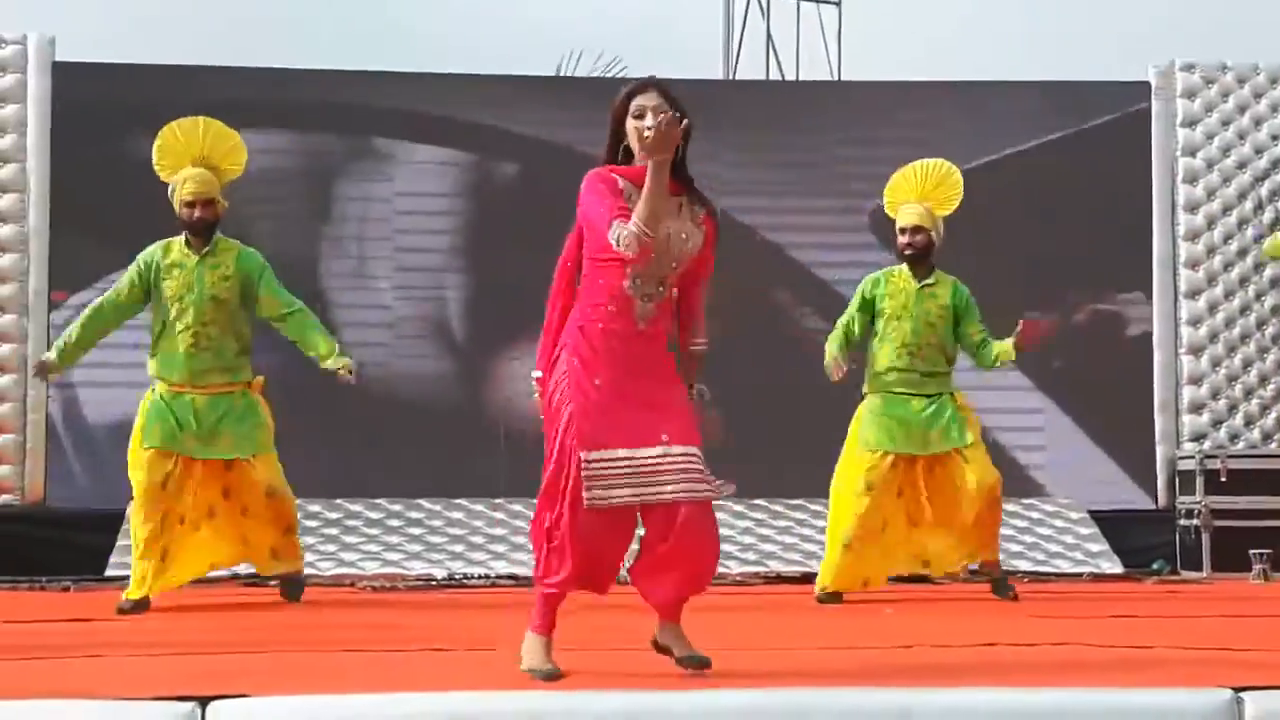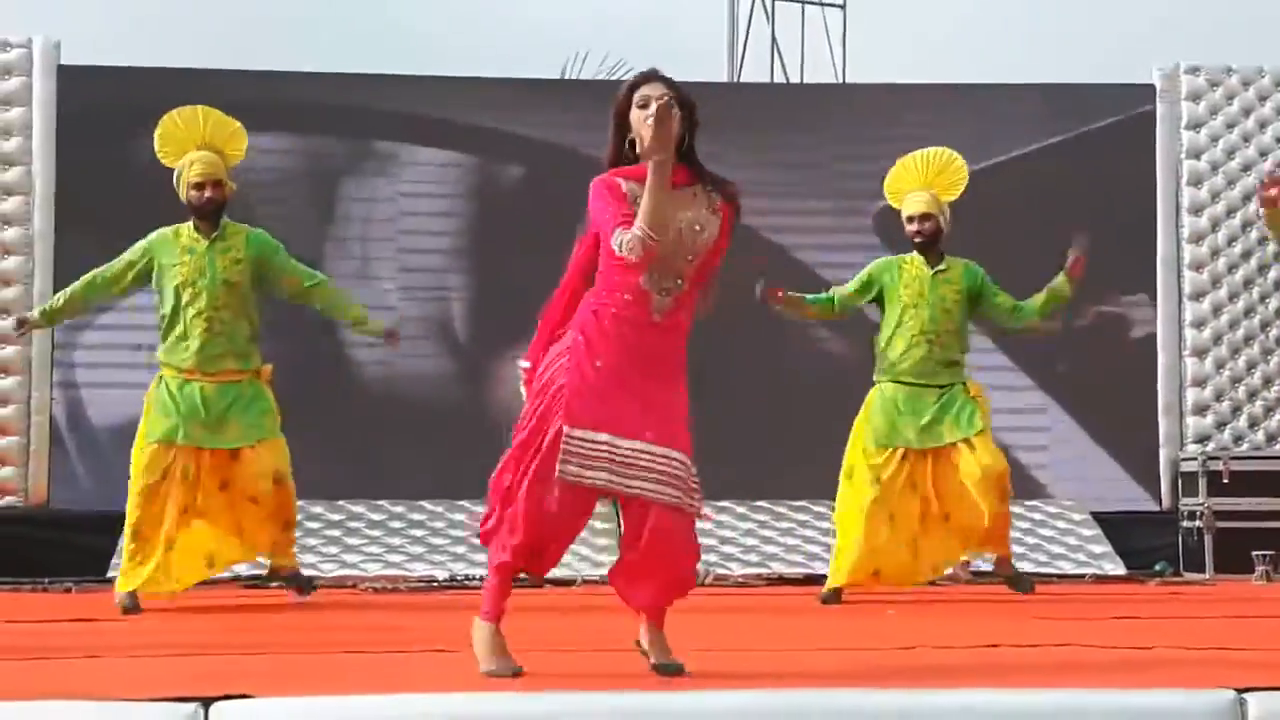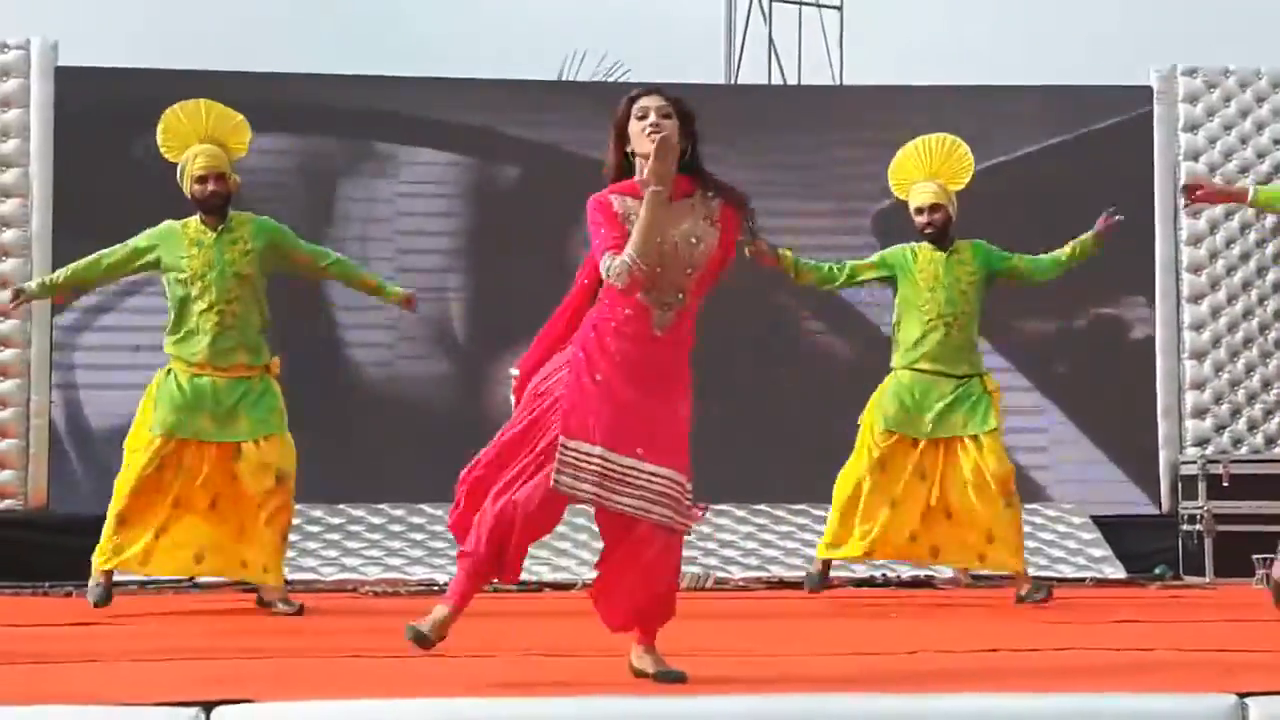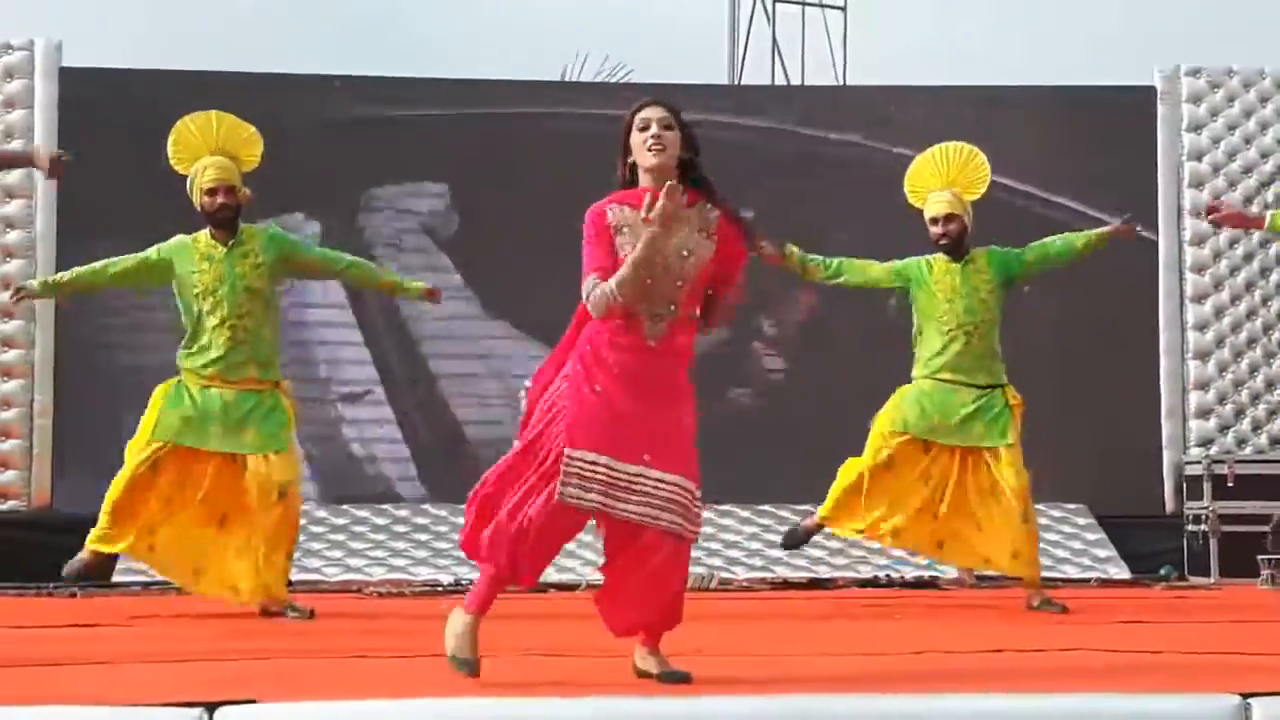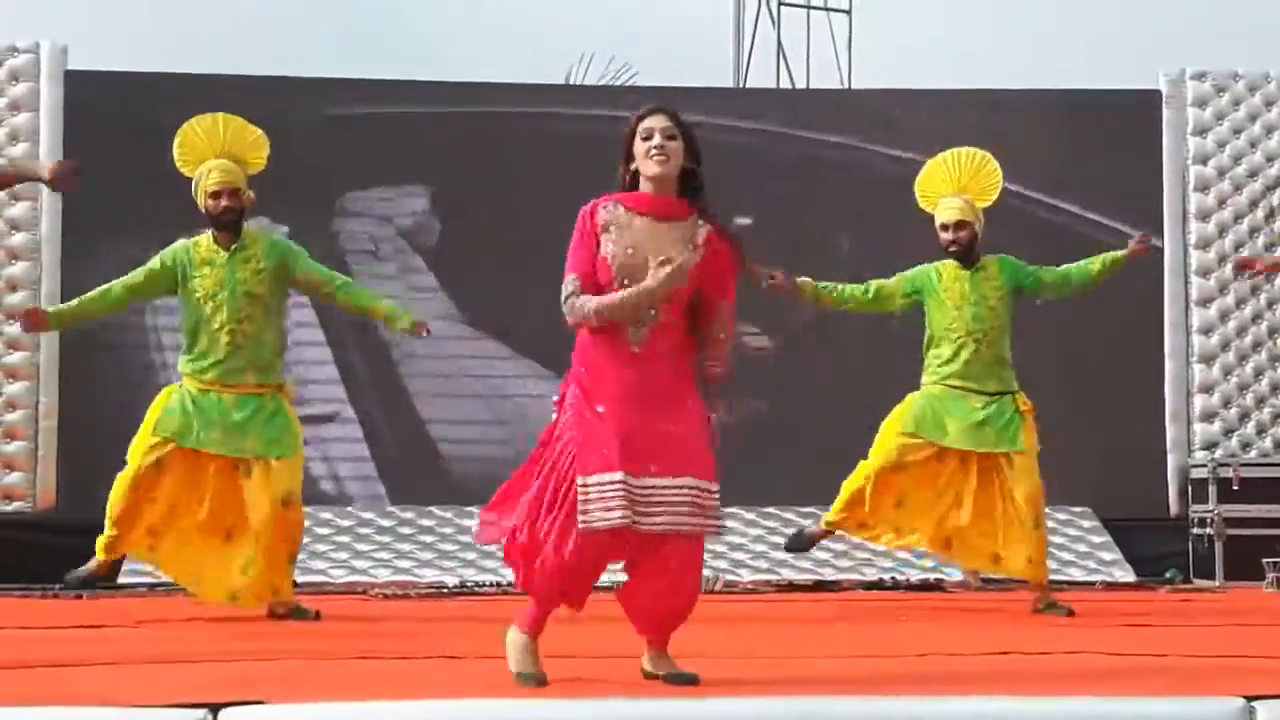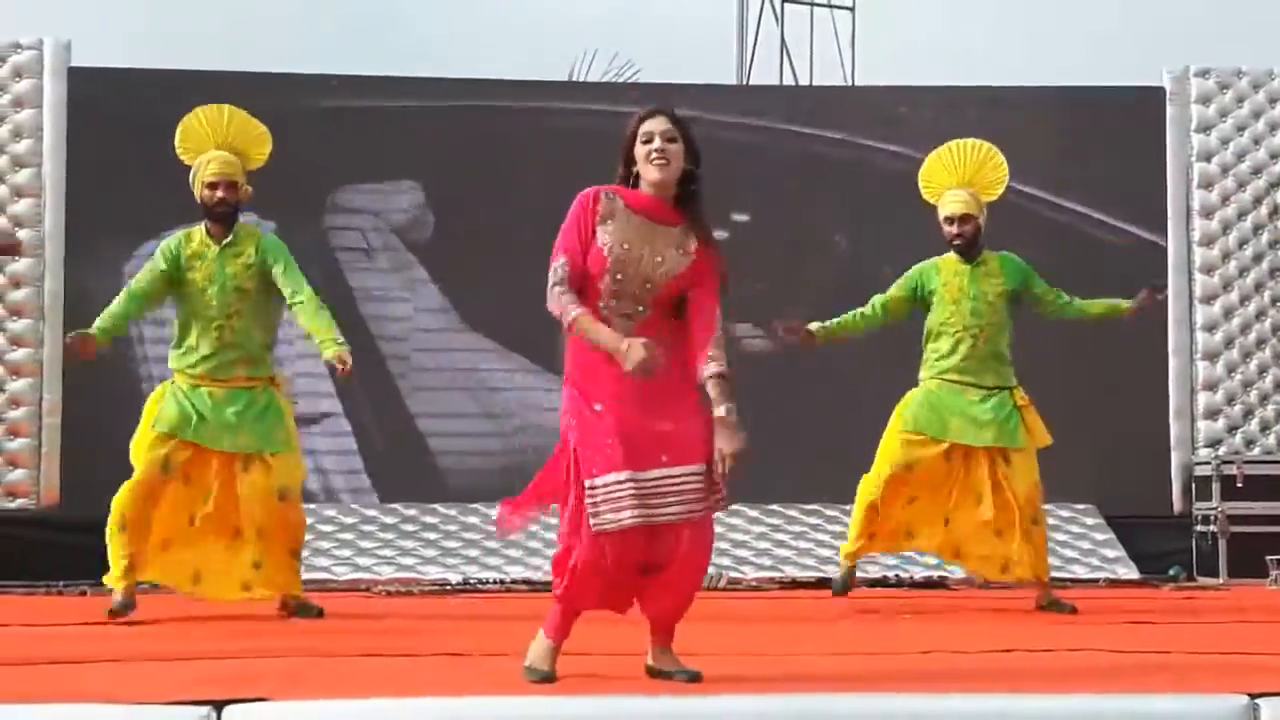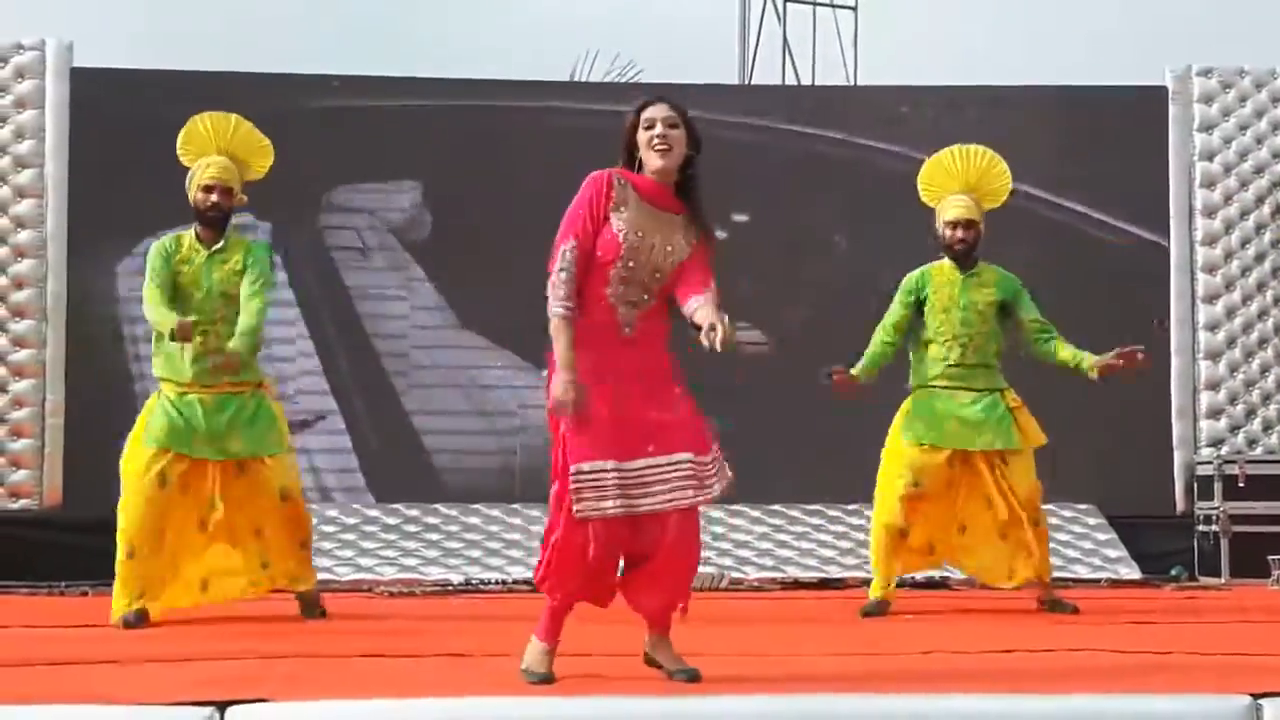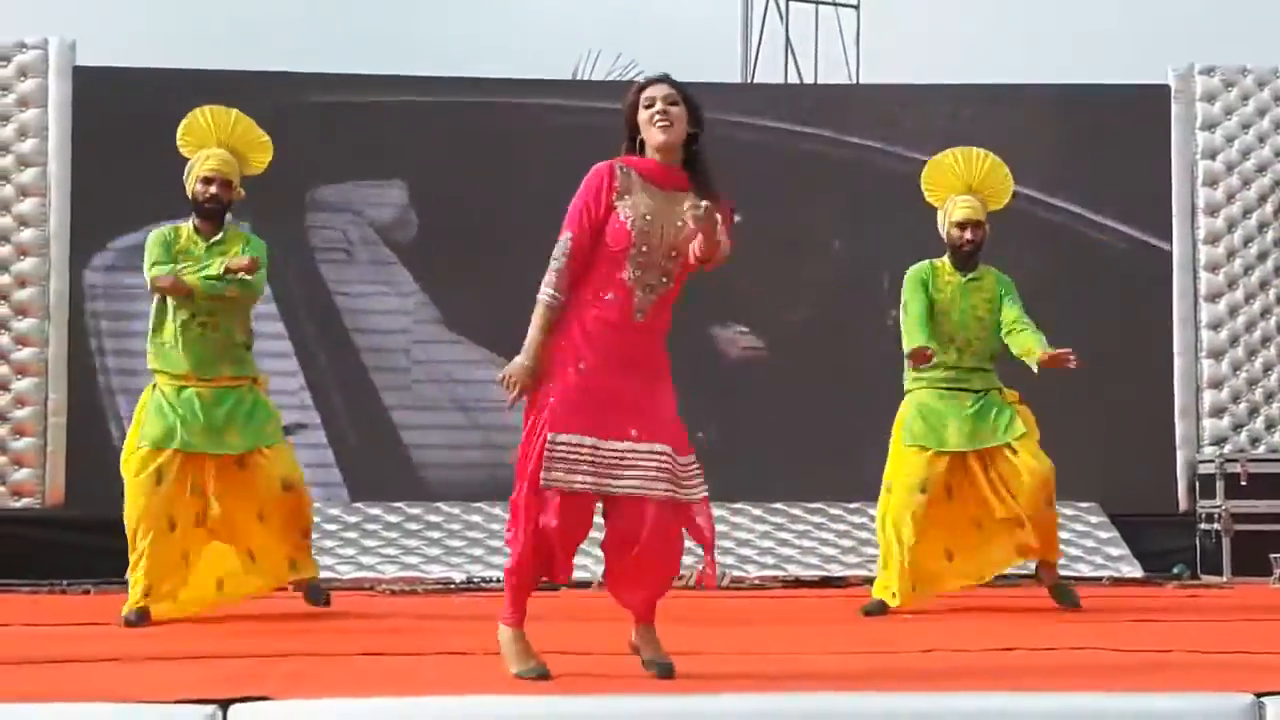
dt=0.1s
person 1, frame 1
left shoulder: (698, 214)
right shoulder: (600, 184)
right elbow: (629, 246)
left wrist: (697, 391)
right wrist: (650, 181)
left hip: (655, 372)
right hip: (591, 364)
left knee: (684, 504)
right knee: (586, 501)
left ankle: (669, 626)
right ankle: (538, 633)
person 1, frame 2
left shoulder: (716, 200)
right shoulder: (609, 187)
right elbow: (634, 253)
right wrist: (658, 171)
left hip: (659, 366)
right hip: (594, 354)
left knee: (662, 505)
right knee: (551, 483)
left ankle: (653, 630)
right ankle: (490, 620)
person 1, frame 3
left shoulder: (720, 208)
right shoulder: (606, 206)
right elbow: (621, 279)
right wrist: (652, 204)
left hip: (663, 382)
right hip: (596, 366)
left knee: (651, 519)
right knee: (535, 487)
left ankle: (642, 646)
right ankle: (449, 607)
person 1, frame 4
left shoulder: (718, 222)
right shoulder: (605, 215)
left elbow: (718, 302)
right elbow: (600, 305)
right wrist: (654, 235)
left hip: (666, 389)
right hip: (597, 375)
left knee: (658, 526)
right knee: (545, 499)
left ankle: (648, 648)
right ankle: (471, 614)
person 1, frame 5
left shoulder: (708, 237)
right shoulder: (599, 215)
left elbow: (719, 324)
right elbow: (575, 307)
left wrist: (708, 402)
right wrist: (647, 289)
left hip: (670, 396)
right hip: (599, 389)
left knee: (675, 529)
right knee: (595, 521)
left ankle: (656, 651)
right ankle: (526, 630)
person 1, frame 6
left shoulder: (695, 243)
right shoulder: (594, 204)
left elbow: (706, 333)
right elbow: (558, 295)
left wrist: (724, 418)
right wrist: (618, 344)
left hip: (668, 393)
right hip: (598, 387)
left knee: (684, 524)
right knee: (612, 524)
left ankle: (661, 648)
right ankle: (550, 638)
person 1, frame 7
left shoulder: (690, 226)
right shoulder: (603, 188)
left elbow: (693, 288)
right elbow: (562, 279)
left wrist: (712, 319)
right wrist: (563, 369)
left hip: (651, 377)
right hip: (585, 374)
left knee: (672, 513)
right knee: (590, 513)
left ankle: (658, 639)
right ankle: (544, 639)
person 1, frame 8
left shoulder: (700, 201)
right shoulder: (609, 177)
left elbow: (711, 256)
right elbow: (561, 267)
left wrist: (709, 230)
right wrist: (531, 351)
left hip: (645, 364)
right hip: (580, 355)
left knee: (655, 503)
right knee: (558, 489)
left ankle: (643, 629)
right ankle: (513, 624)
person 2, frame 1
left shoulder: (243, 258)
right shoulder: (156, 258)
left elbow: (287, 311)
right elbow: (109, 306)
left wrist: (331, 354)
right wrist: (62, 353)
left hip: (233, 402)
right hip: (170, 401)
left knee: (268, 491)
right knee: (156, 495)
left ankle: (286, 566)
right ankle: (143, 586)
person 2, frame 2
left shoulder: (254, 243)
right shoulder: (162, 244)
left elbow: (309, 284)
right elbow: (105, 280)
left wrist: (367, 321)
right wrist: (45, 314)
left hip: (241, 391)
right hip: (178, 392)
left knee: (271, 481)
right knee: (153, 487)
left ankle: (282, 560)
right ankle: (134, 581)
person 2, frame 3
left shoulder: (261, 232)
right shoulder: (167, 238)
left elbow: (322, 261)
right elbow: (107, 263)
left wrist: (385, 287)
right wrist: (46, 285)
left hip: (249, 387)
right hip: (184, 383)
left knee: (272, 480)
right knee: (148, 474)
left ankle: (267, 581)
right ankle: (108, 564)
person 2, frame 4
left shoulder: (272, 244)
right shoulder: (178, 252)
left elbow: (337, 264)
right elbow: (115, 270)
left wrist: (403, 285)
right wrist: (48, 285)
left hip: (259, 400)
right hip: (195, 394)
left knee: (276, 495)
right knee: (143, 475)
left ankle: (271, 594)
right ankle: (101, 547)
person 2, frame 5
left shoulder: (276, 250)
right shoulder: (182, 256)
left elbow: (331, 285)
right elbow: (127, 289)
left wrist: (394, 315)
right wrist: (61, 315)
left hip: (261, 404)
right hip: (196, 399)
left knee: (278, 503)
right knee: (142, 480)
left ankle: (278, 596)
right ankle: (109, 557)
person 2, frame 6
left shoulder: (264, 247)
right shoulder: (177, 248)
left elbow: (301, 294)
right elbow: (139, 293)
left wrist: (333, 343)
right wrist: (98, 333)
left hip: (254, 399)
right hip: (189, 395)
left knee: (278, 499)
right knee: (148, 486)
left ankle: (286, 591)
right ankle: (125, 583)
person 2, frame 7
left shoulder: (252, 253)
right shoulder: (165, 248)
left elbow: (256, 306)
right elbow: (154, 300)
left wrist: (237, 347)
right wrist: (175, 326)
left hip: (242, 401)
right hip: (177, 402)
left knee: (282, 496)
right knee: (150, 503)
left ankle: (301, 583)
right ankle: (135, 599)
person 2, frame 8
left shoulder: (249, 247)
right shoulder: (163, 239)
left elbow: (245, 291)
right elbow: (159, 281)
left wrist: (189, 282)
right wrist: (223, 269)
left hip: (238, 396)
right hip: (173, 397)
left knee: (284, 486)
right knee: (152, 499)
left ankle: (300, 571)
right ankle: (144, 597)
person 3, frame 1
left shoulder: (955, 290)
right shoulder: (877, 284)
left elbow: (981, 353)
right elbow: (843, 332)
left wrist: (1015, 345)
right wrist: (835, 358)
left hip: (940, 408)
right hip: (885, 407)
left knee: (981, 486)
right knee: (861, 494)
left ankle: (990, 567)
right ankle: (835, 580)
person 3, frame 2
left shoulder: (968, 274)
right shoulder: (886, 270)
left elbow: (1020, 313)
right elbow: (834, 302)
left wrist: (1065, 283)
right wrist: (790, 301)
left hip: (951, 400)
right hip: (895, 400)
left knee: (990, 475)
right knee: (870, 489)
left ankle: (1003, 561)
right ankle: (840, 579)
person 3, frame 3
left shoulder: (980, 255)
right shoulder: (900, 258)
left elbow: (1039, 268)
right elbow: (838, 272)
left wrist: (1090, 240)
right wrist: (785, 259)
left hip: (966, 390)
right hip: (909, 386)
left knee: (992, 478)
right knee: (871, 467)
left ankle: (1020, 579)
right ankle: (827, 557)
person 3, frame 4
left shoulder: (995, 262)
right shoulder: (915, 270)
left elbow: (1048, 253)
right elbow: (851, 271)
left wrist: (1104, 234)
right wrist: (792, 257)
left hip: (987, 401)
right hip: (930, 395)
left knee: (1009, 491)
right knee: (876, 463)
left ankle: (1034, 589)
right ankle: (819, 521)
person 3, frame 5
left shoulder: (1006, 270)
right shoulder: (924, 278)
left elbow: (1061, 281)
right elbow: (864, 297)
left wrist: (1121, 257)
right wrist: (803, 287)
left hip: (997, 406)
right hip: (938, 400)
left knee: (1024, 497)
right knee: (881, 467)
left ankle: (1040, 592)
right ankle: (827, 527)
person 3, frame 6
left shoulder: (1009, 268)
right shoulder: (927, 274)
left elbow: (1062, 306)
right elbow: (876, 311)
left wrist: (1124, 307)
right wrist: (821, 331)
left hip: (997, 402)
right hip: (937, 396)
left knee: (1022, 495)
right knee: (890, 471)
left ankle: (1043, 589)
right ankle: (850, 558)
person 3, frame 7
left shoulder: (1003, 281)
right shoulder: (920, 280)
left elbow: (1041, 335)
right elbow: (889, 334)
left wrist: (1095, 363)
right wrist: (859, 373)
left hip: (990, 405)
right hip: (930, 403)
left knee: (1019, 495)
right knee: (901, 492)
left ankle: (1044, 589)
right ankle: (882, 588)
person 3, frame 8
left shoulder: (999, 284)
right shoulder: (920, 276)
left elbow: (1019, 329)
right elbow: (912, 320)
left wrist: (1043, 355)
right wrist: (917, 348)
left hip: (986, 404)
right hip: (929, 406)
left knee: (1035, 479)
right knee: (909, 499)
left ankle: (1049, 573)
right ankle: (888, 591)
